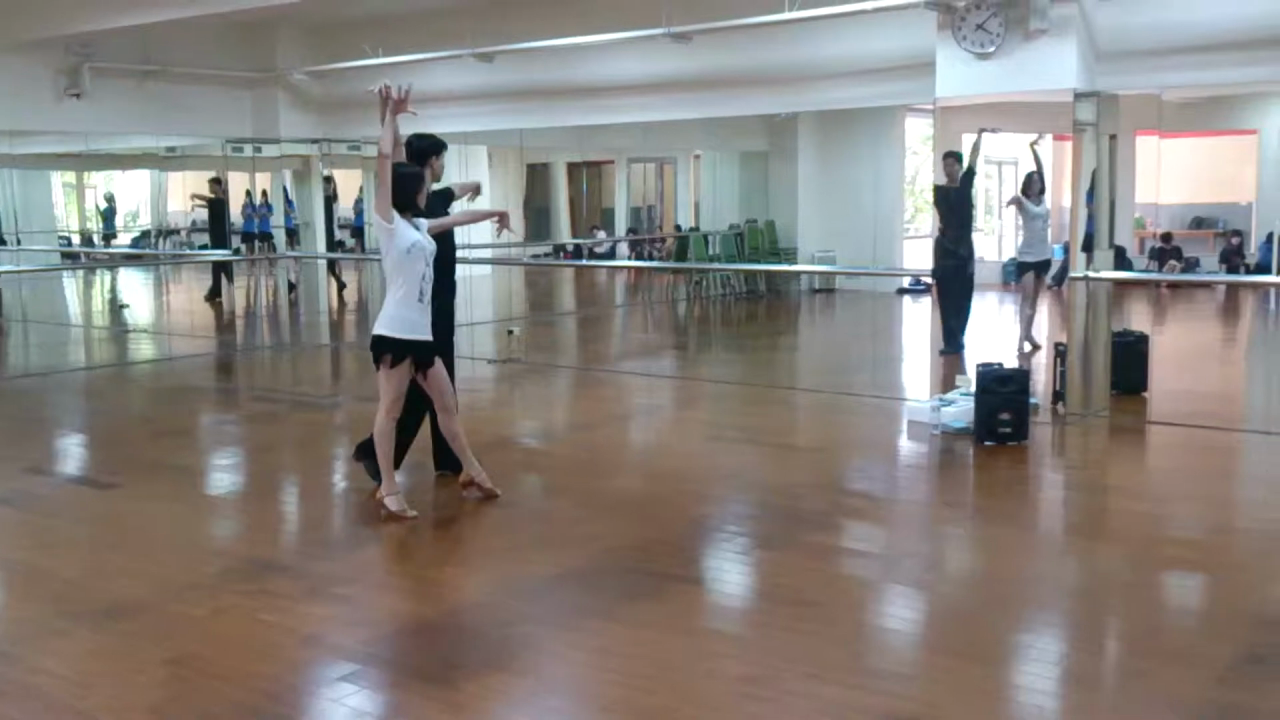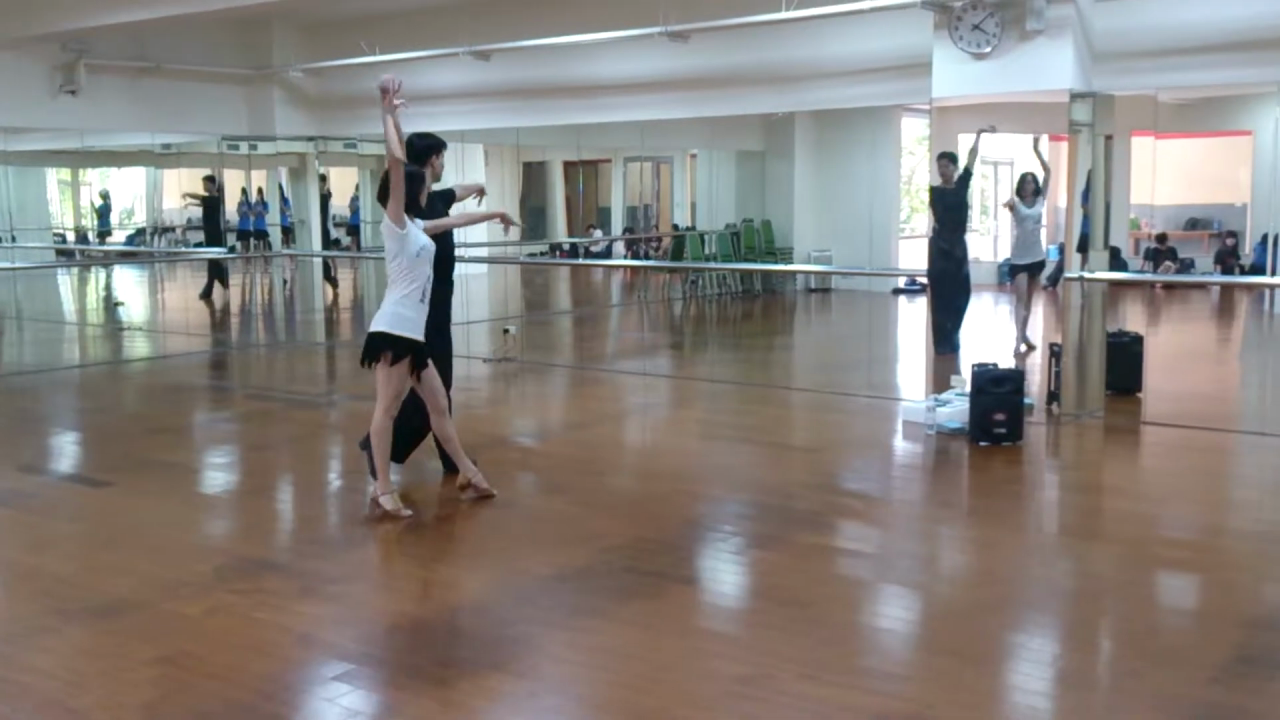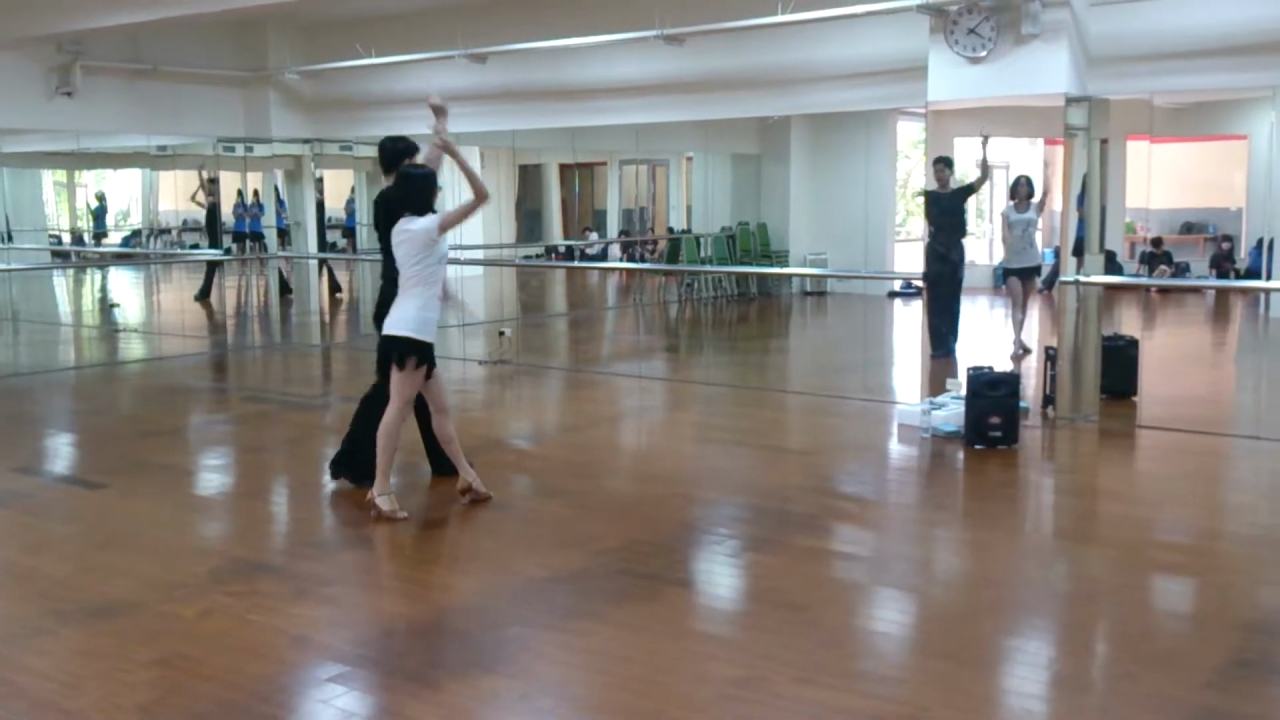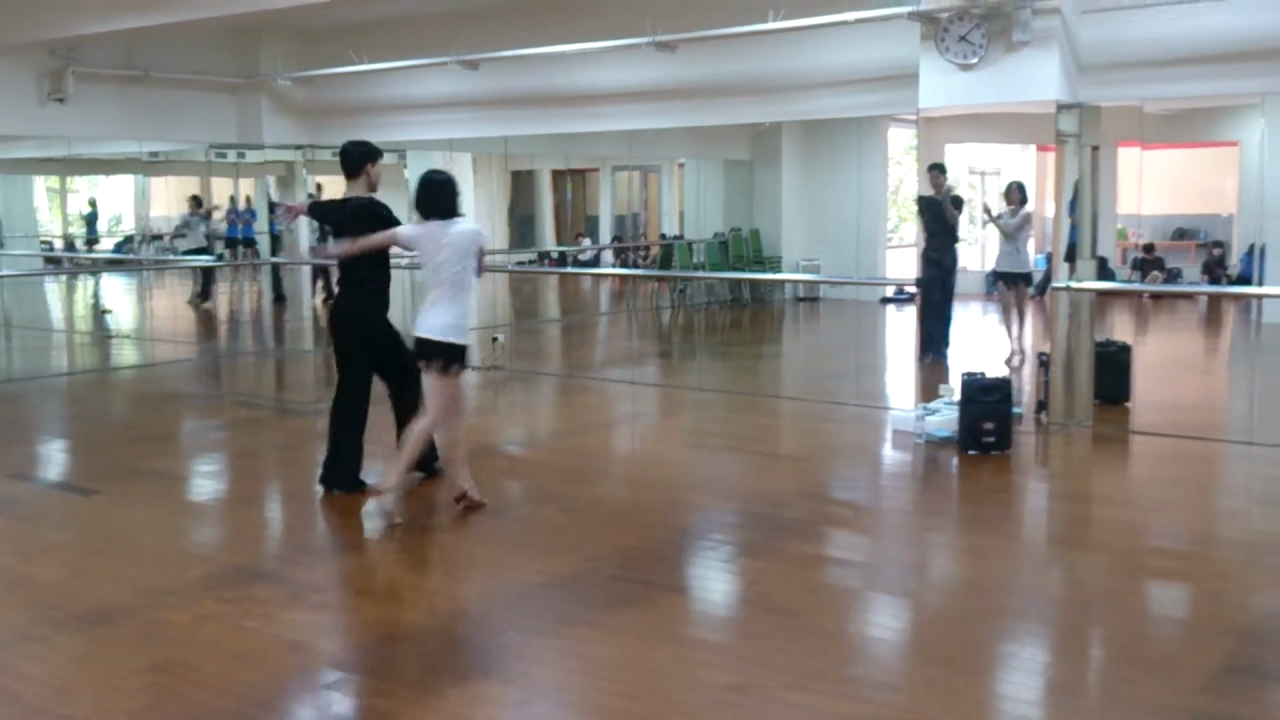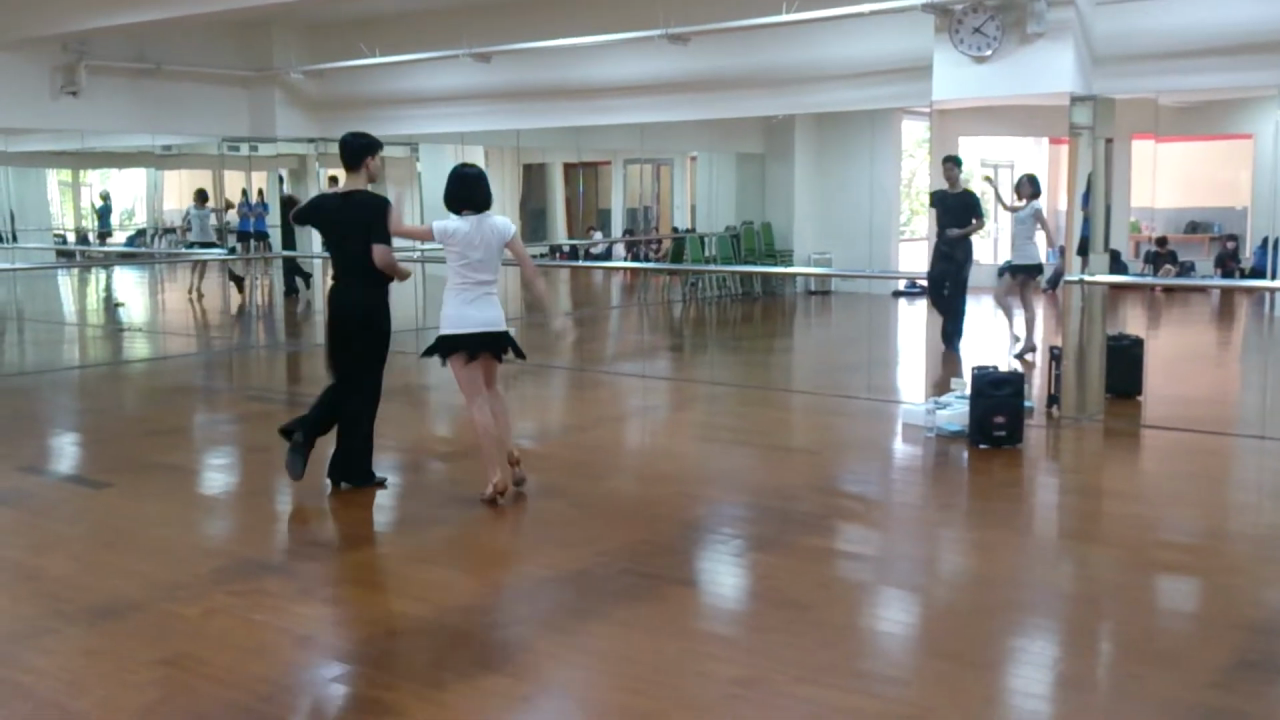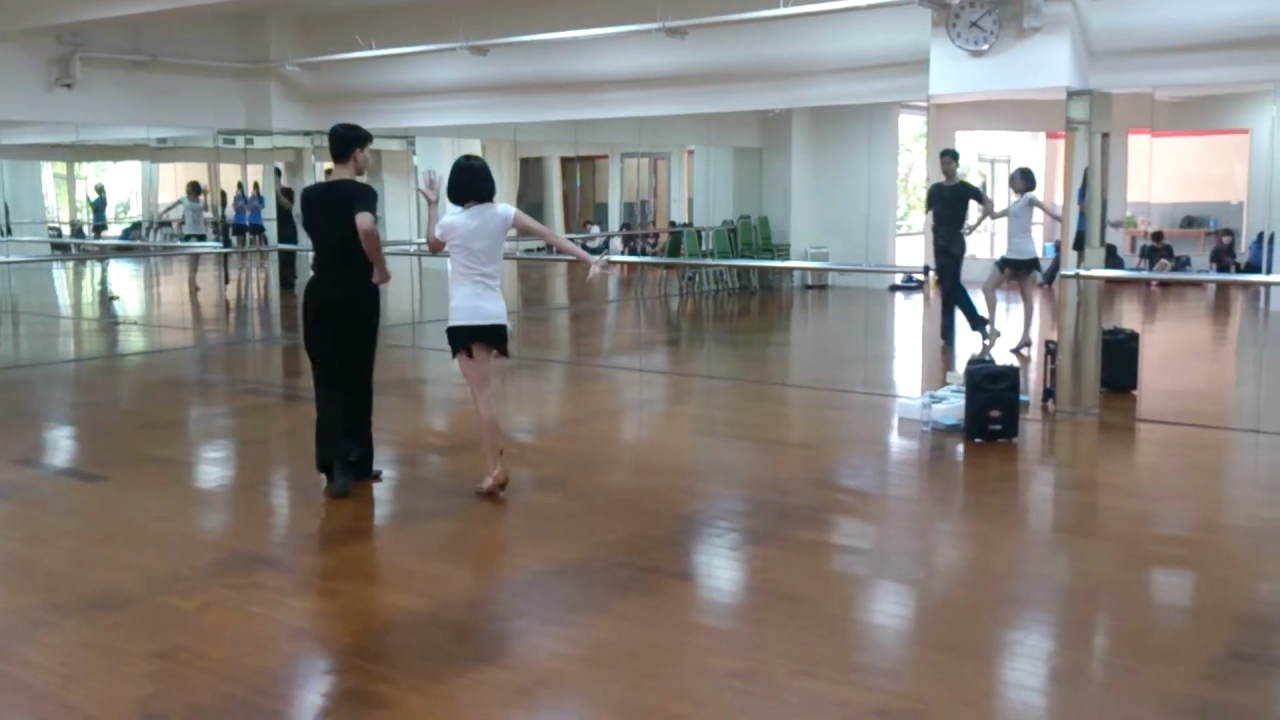
dt=0.3s
person 1, frame 1
left shoulder: (419, 226)
right shoulder: (388, 222)
left elbow: (454, 219)
right elbow: (385, 159)
left wrist: (492, 212)
right wrist: (391, 117)
left hip: (421, 333)
right hip: (395, 331)
left knee: (447, 403)
right knee: (390, 409)
left ankle: (472, 470)
right ankle: (388, 489)
person 1, frame 2
left shoulder: (414, 227)
right shoulder: (395, 224)
left elbow: (451, 221)
right elbow: (396, 163)
left wrist: (492, 215)
right wrist: (387, 113)
left hip: (413, 332)
right hip: (393, 330)
left knee: (439, 406)
right knee: (387, 407)
left ankle: (467, 472)
right ankle: (383, 488)
person 1, frame 3
left shoulder: (401, 228)
right shoulder: (430, 225)
right elbow: (481, 197)
right wrist: (455, 154)
left hip: (406, 328)
right hip: (411, 331)
left knee: (440, 406)
right knee: (398, 410)
left ankle: (466, 477)
right ankle: (380, 490)
person 1, frame 4
left shoulder: (416, 233)
right shoulder: (472, 232)
left elbow: (359, 245)
right elbow: (478, 269)
left wrist: (319, 252)
left hip: (428, 330)
right hip: (451, 333)
left knee: (453, 410)
right knee: (436, 414)
left ankle: (464, 485)
right ankle: (392, 482)
person 1, frame 5
left shoulder: (449, 228)
right shoulder: (502, 226)
left elbow: (397, 230)
right elbow: (531, 273)
right wrist: (554, 314)
left hip: (457, 325)
right hip: (492, 323)
left knee: (477, 401)
right knee: (492, 390)
left ankle: (497, 476)
right ankle: (510, 459)
person 1, frame 6
left shoulder: (449, 223)
right shoulder: (502, 214)
left elbow: (433, 246)
right elbow: (550, 236)
left wrist: (432, 204)
right wrist: (589, 259)
left hip: (465, 316)
right hip: (494, 314)
left knee: (482, 393)
right knee: (483, 390)
left ankle: (495, 470)
right ankle: (494, 461)
person 2, frame 1
left shoulder: (434, 198)
left elbow: (458, 192)
left wrist: (470, 187)
right wrist: (388, 115)
left hip: (440, 304)
right knee: (424, 383)
left ankle: (446, 459)
right ankle: (375, 451)
person 2, frame 2
left shoulder: (436, 197)
left elbow: (460, 193)
left wrist: (475, 188)
left hip: (437, 303)
right hip: (423, 305)
left knee: (437, 381)
left ankle: (448, 457)
person 2, frame 3
left shoulder: (387, 203)
right shoulder: (398, 200)
right elbow: (433, 165)
right wrist: (441, 120)
right knee: (392, 386)
left ankle: (441, 460)
right ankle: (352, 463)
person 2, frame 4
left shoulder: (333, 210)
right shoulder: (373, 211)
left elbow: (311, 208)
left wrist: (300, 207)
left hip: (347, 310)
right hip: (366, 315)
left knee: (369, 385)
person 2, frame 5
left shoulder: (322, 203)
right shoulder: (377, 204)
left elbow: (295, 216)
right elbow: (382, 259)
right wrist: (400, 272)
left hip: (340, 300)
right hip: (369, 305)
left knee: (346, 380)
right knee: (363, 387)
left ankle: (304, 432)
right ankle: (351, 469)
person 2, frame 6
left shoulder: (310, 196)
right shoulder: (361, 193)
right elbow: (365, 227)
right wrist: (380, 269)
left hip: (319, 294)
right hip: (357, 295)
left knee: (327, 378)
right knee: (356, 380)
left ankle: (337, 459)
right ankle: (354, 463)
person 3, frame 1
left shoulder: (966, 183)
right shoulder: (939, 191)
left elbow: (974, 156)
left wrist: (980, 134)
left hip: (965, 244)
right hip: (946, 244)
left knee: (964, 294)
right knee: (947, 294)
left ankle: (956, 338)
right ankle: (952, 341)
person 3, frame 2
left shoulder: (962, 185)
right shoulder: (934, 192)
left elbow: (972, 158)
right elbow: (937, 215)
left wrist: (980, 135)
left hip: (958, 245)
right hip: (940, 246)
left knee: (961, 293)
right knee: (940, 296)
left ankle: (951, 337)
right ankle: (944, 342)
person 3, frame 3
left shoulder: (959, 194)
right shoulder: (929, 197)
left elbow: (984, 178)
right elbow: (930, 222)
left wrist: (984, 148)
left hip: (955, 248)
right hip: (936, 249)
left knee: (953, 296)
right knee: (936, 297)
left ankle: (949, 342)
right ankle: (939, 344)
person 3, frame 4
left shoulder: (955, 200)
right shoulder: (924, 201)
left elbow: (954, 219)
left wrist: (946, 199)
left hip: (948, 253)
right hip: (931, 252)
left knee: (944, 302)
right knee: (928, 301)
left ankle: (940, 347)
right ankle: (928, 348)
person 3, frame 5
left shoulder: (969, 197)
right shoulder: (938, 195)
left elbow: (980, 223)
left wrist: (961, 232)
left hip: (961, 248)
right hip: (942, 247)
left knee: (956, 293)
right knee: (934, 290)
left ankle: (952, 338)
right ankle: (951, 335)
person 3, frame 6
left shoulder: (965, 188)
right shoulder: (935, 189)
left elbow: (988, 205)
right elbow: (925, 211)
left wrist: (975, 225)
left hip: (955, 241)
right hip: (939, 240)
left knee: (949, 286)
right knee: (952, 285)
left ankle: (948, 332)
right ankle: (978, 322)
person 4, frame 1
left shoulder: (1043, 200)
right shoulder: (1023, 202)
left elbow: (1041, 169)
right elbow: (1014, 199)
left wrist: (1033, 148)
right wrist: (1014, 199)
left hip: (1043, 255)
right hip: (1027, 256)
left knee: (1035, 298)
right knee: (1027, 297)
left ankle: (1029, 334)
right ankle: (1022, 338)
person 4, frame 2
left shoulder: (1040, 201)
right shoulder: (1016, 203)
left elbow: (1047, 172)
right elbow: (1009, 203)
left wrist: (1036, 149)
right wrist: (1008, 203)
left hip: (1037, 256)
right hip: (1019, 257)
left knee: (1028, 299)
right knee: (1021, 298)
left ankle: (1024, 335)
right ankle: (1019, 339)
person 4, frame 3
left shoulder: (1036, 207)
right shoulder: (1008, 211)
left elbow: (1045, 192)
right elbow: (1005, 234)
left wrist: (1045, 170)
right wrist: (1006, 251)
left hip: (1031, 261)
right hip: (1012, 262)
left knee: (1024, 302)
right knee: (1017, 303)
left ankle: (1019, 339)
right ankle: (1017, 342)
person 4, frame 4
left shoulder: (1026, 214)
right shoulder: (1006, 213)
left elbow: (1009, 232)
right elbow: (995, 220)
left wrist: (993, 220)
right wrist: (991, 216)
left hip: (1021, 267)
right hip: (1003, 266)
left knee: (1020, 308)
right knee: (1006, 308)
left ankle: (1019, 341)
right ankle: (1013, 347)
person 4, frame 5
left shoulder: (1035, 207)
right shoulder: (1024, 208)
left elbow: (1047, 230)
right elbow: (1008, 207)
right wrist: (995, 188)
left hip: (1026, 260)
right hip: (1019, 260)
left knee: (1000, 295)
right knee: (1026, 301)
left ankle: (1012, 332)
right ankle: (1029, 341)
person 4, frame 6
left shoulder: (1029, 198)
right shoulder: (1015, 204)
left elbow: (1048, 212)
right elbow: (994, 215)
left hip: (1021, 254)
right hip: (1016, 254)
left knee: (988, 287)
right knee: (1026, 296)
left ankle: (992, 328)
right ankle: (1026, 336)
